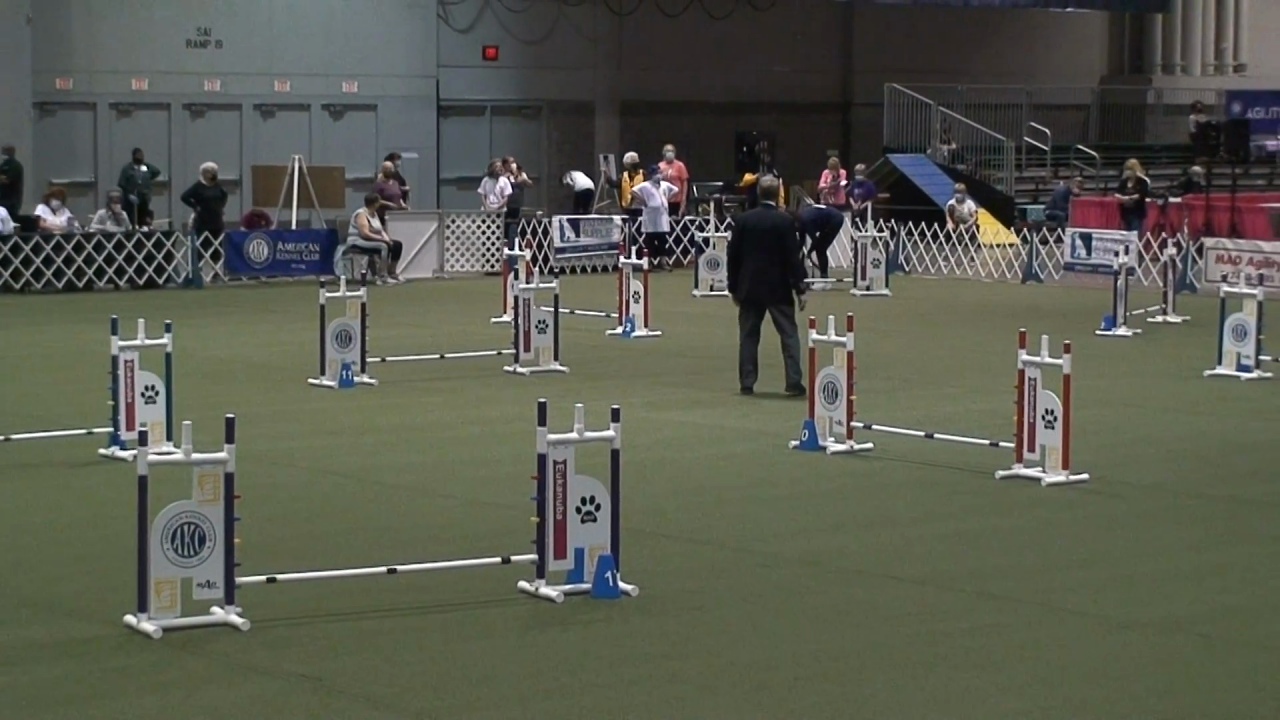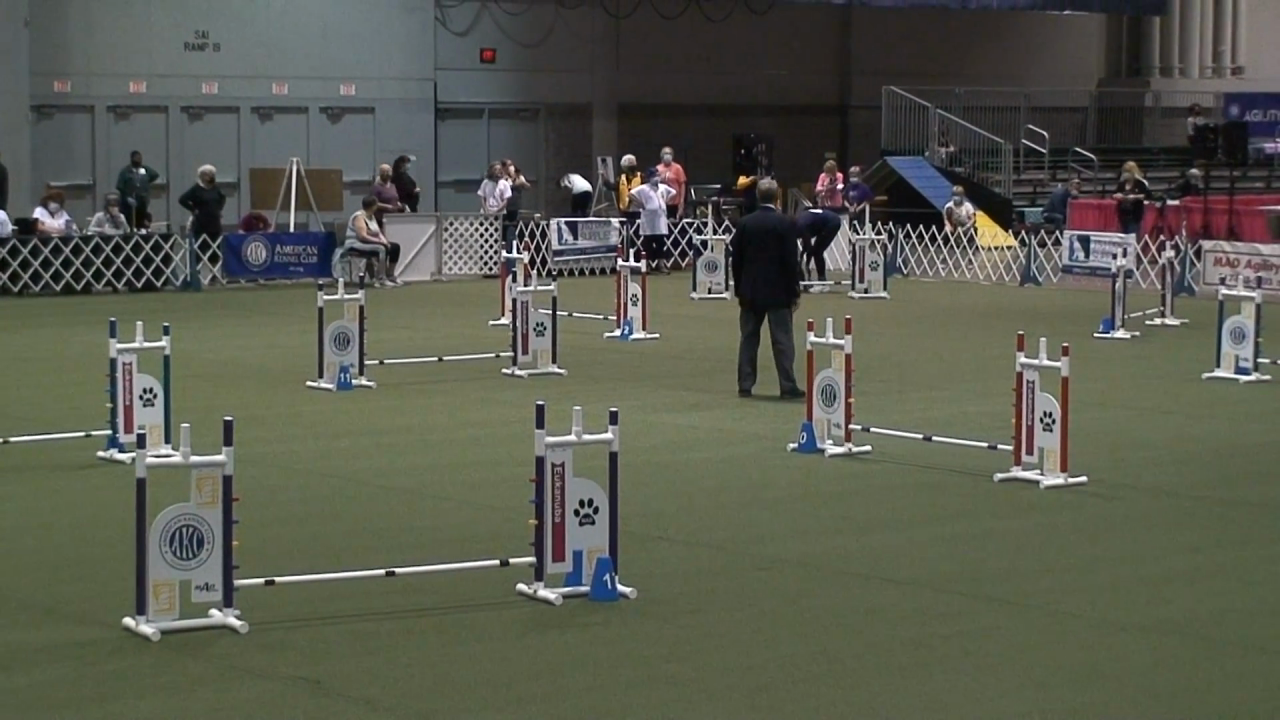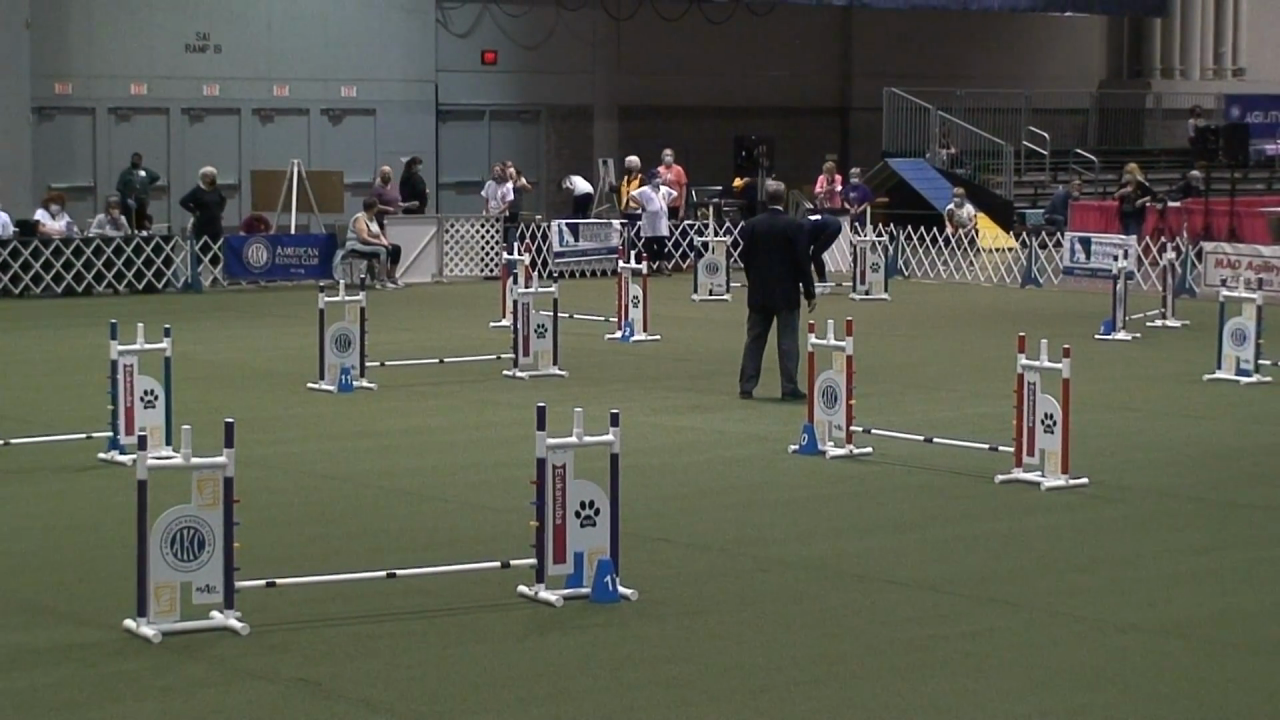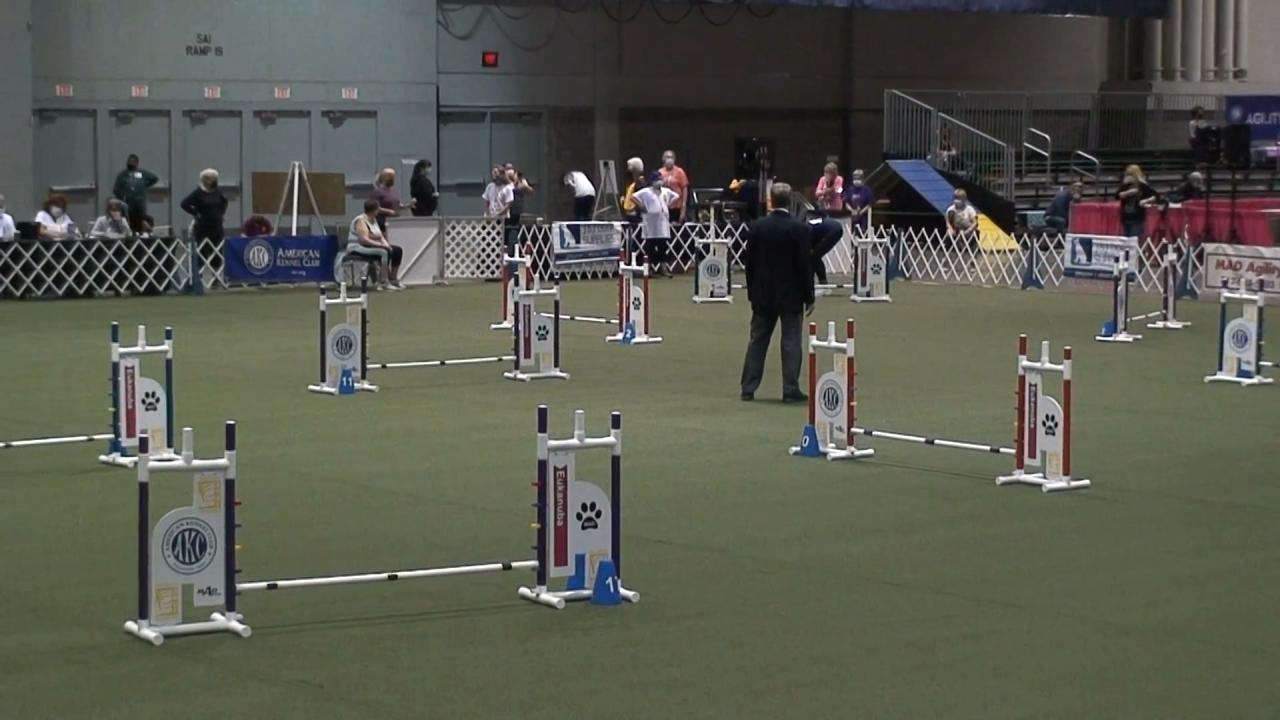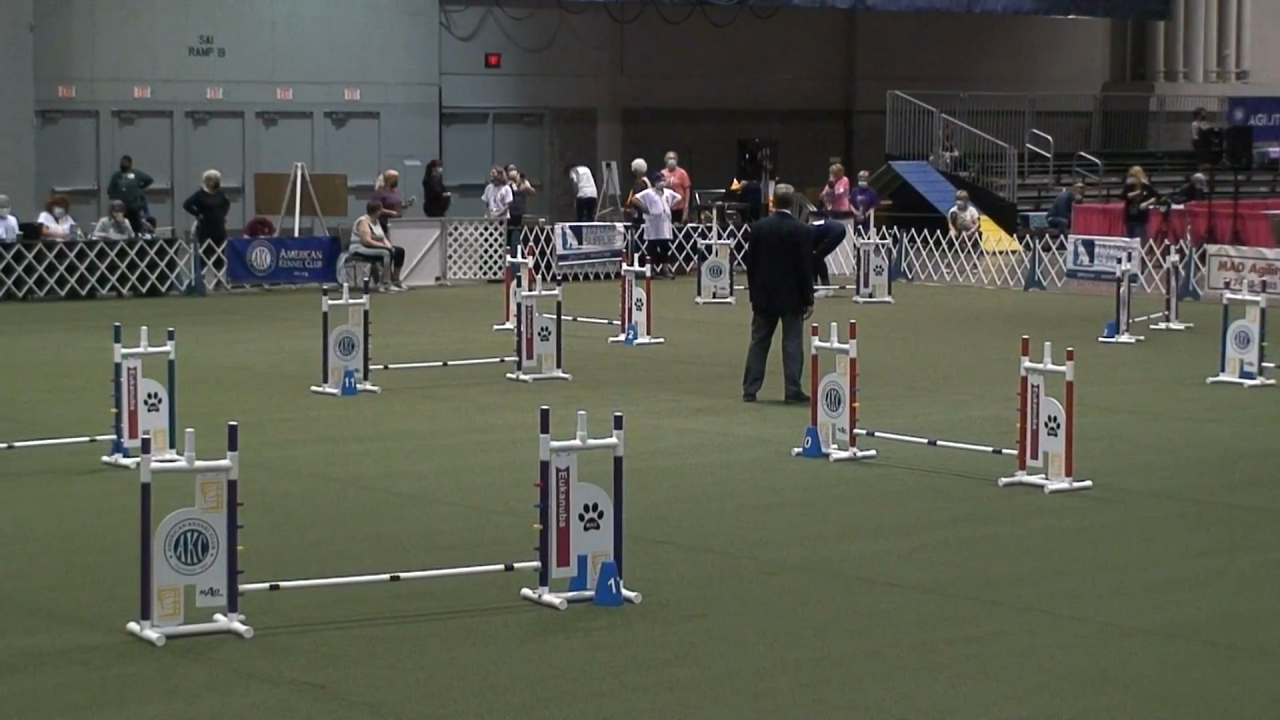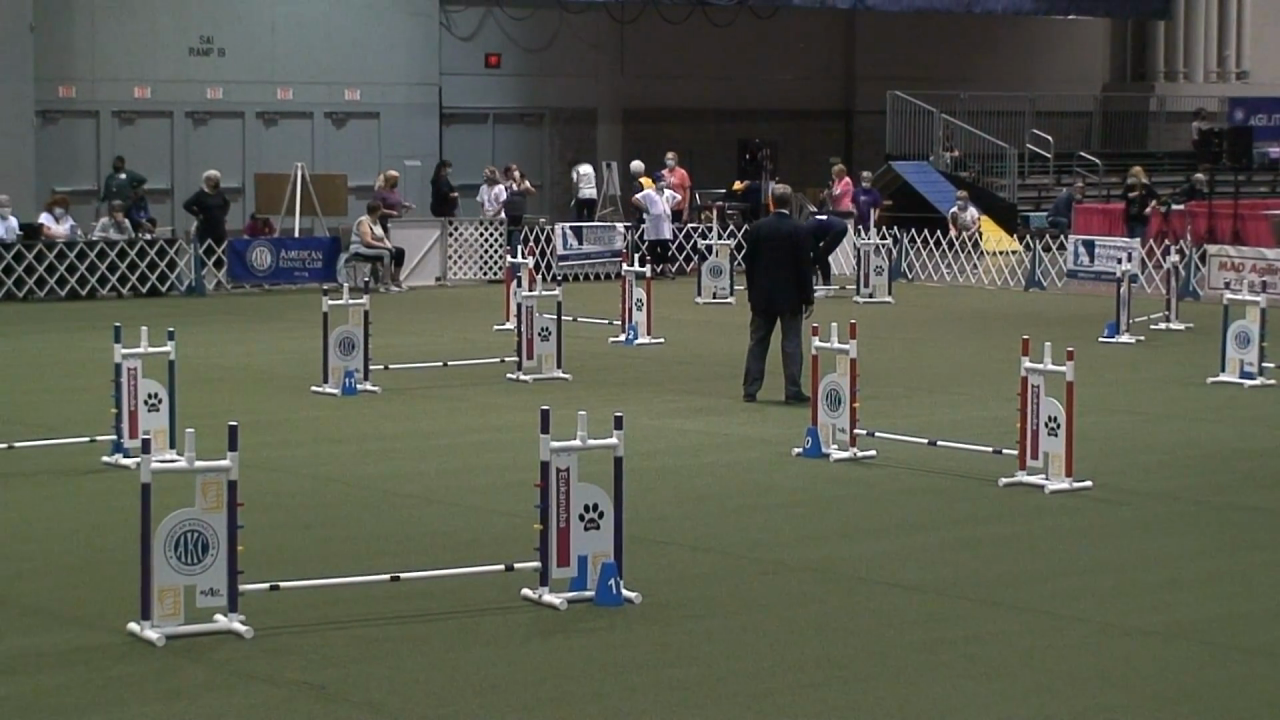
dt=0.3s
person 1, frame 1
left shoulder: (743, 219)
right shoulder: (785, 220)
left elbow: (733, 255)
right elbow: (792, 257)
left wrist: (734, 287)
right wrist: (800, 288)
left hip: (749, 287)
right hip: (777, 288)
left knee: (748, 335)
right knee: (789, 334)
left ankle: (747, 383)
right ankle: (794, 382)
person 1, frame 2
left shoulder: (744, 223)
right shoulder: (786, 223)
left elbow: (736, 259)
right elbow: (791, 260)
left wrist: (739, 289)
right wrist: (795, 291)
left hip: (750, 290)
right hip: (778, 291)
left knee: (749, 338)
right knee: (782, 339)
left ankle: (745, 385)
right ankle: (787, 386)
person 1, frame 3
left shoulder: (751, 225)
right shoulder: (795, 225)
left elbow: (745, 260)
right elbow: (803, 262)
right wrist: (810, 293)
left hip: (759, 293)
right hip: (786, 293)
left knee: (754, 340)
right knee: (788, 341)
left ankle: (746, 387)
right ankle: (789, 388)
person 1, frame 4
left shoulder: (756, 227)
right shoulder: (799, 228)
left elbow: (749, 262)
right elbow: (805, 265)
left wrist: (752, 291)
right wrist: (809, 296)
left hip: (762, 294)
right hip: (790, 295)
left knee: (757, 340)
right knee: (791, 342)
left ankle: (748, 388)
right ankle: (790, 389)
person 1, frame 5
left shoulder: (758, 227)
right shoulder: (801, 230)
left elbow: (750, 262)
right elbow: (805, 268)
left wrist: (754, 292)
right wrist: (808, 299)
left hip: (763, 295)
right hip: (791, 296)
left knee: (758, 342)
right knee: (792, 343)
left ankle: (750, 389)
right ankle: (793, 391)
person 1, frame 6
left shoulder: (756, 228)
right shoulder: (799, 230)
left elbow: (748, 263)
right elbow: (805, 267)
left wrist: (752, 292)
right wrist: (808, 298)
left hip: (762, 296)
right hip: (790, 296)
left knee: (757, 342)
right knee: (791, 343)
left ankle: (750, 389)
right ankle: (793, 391)
